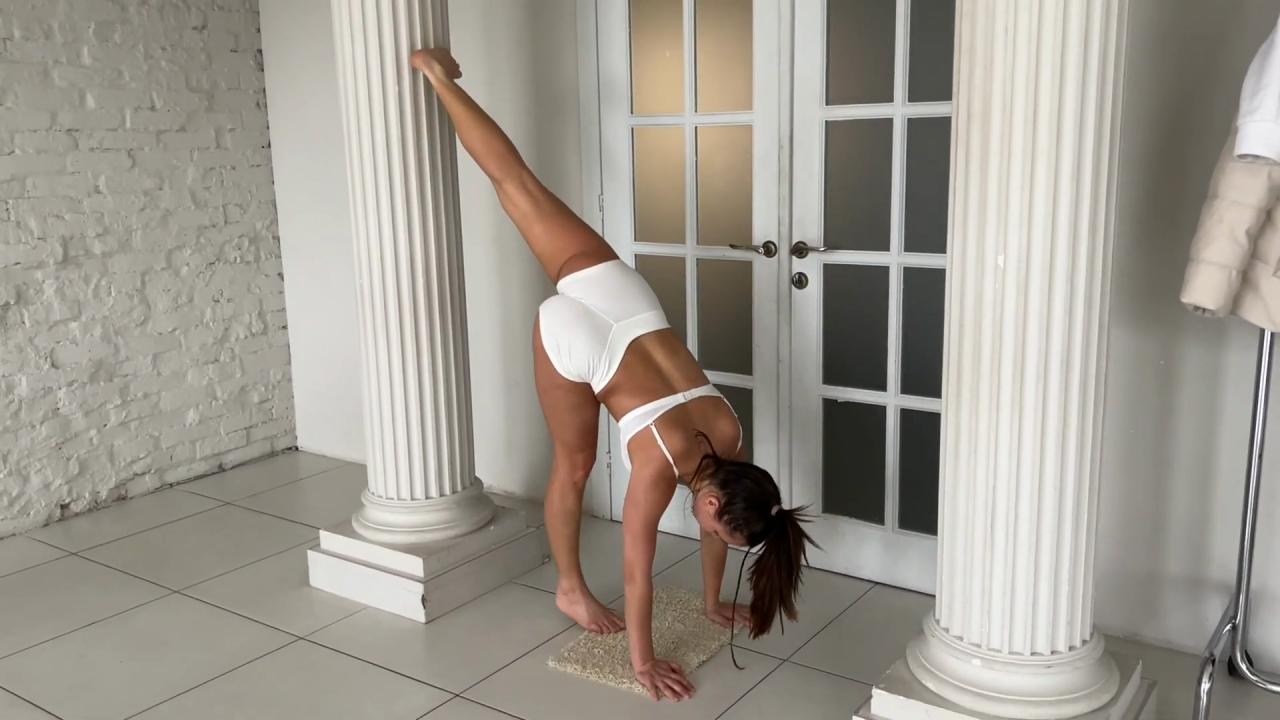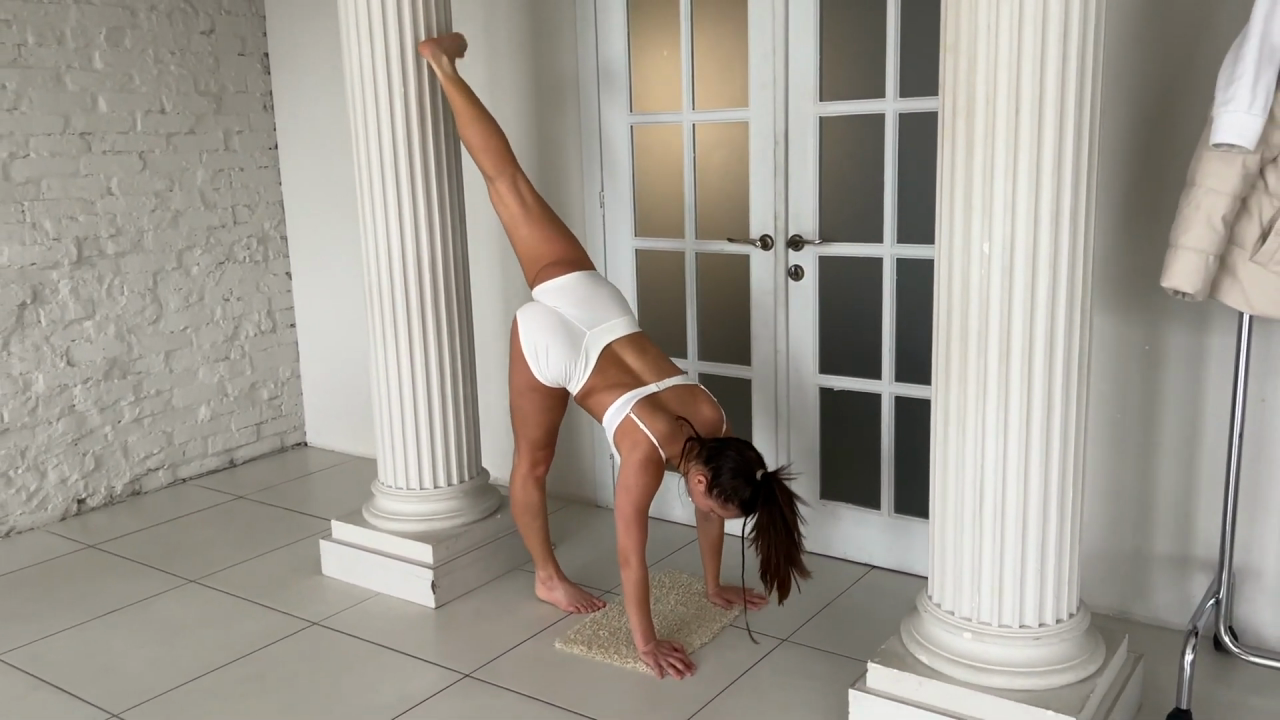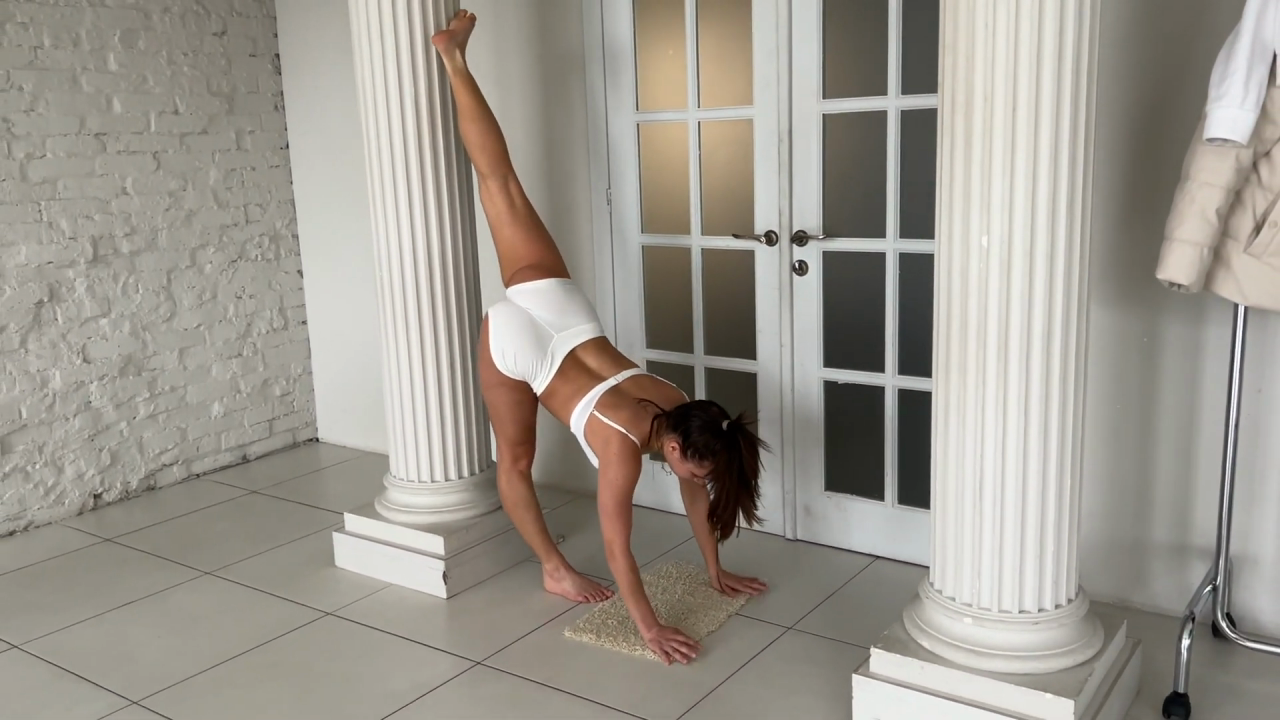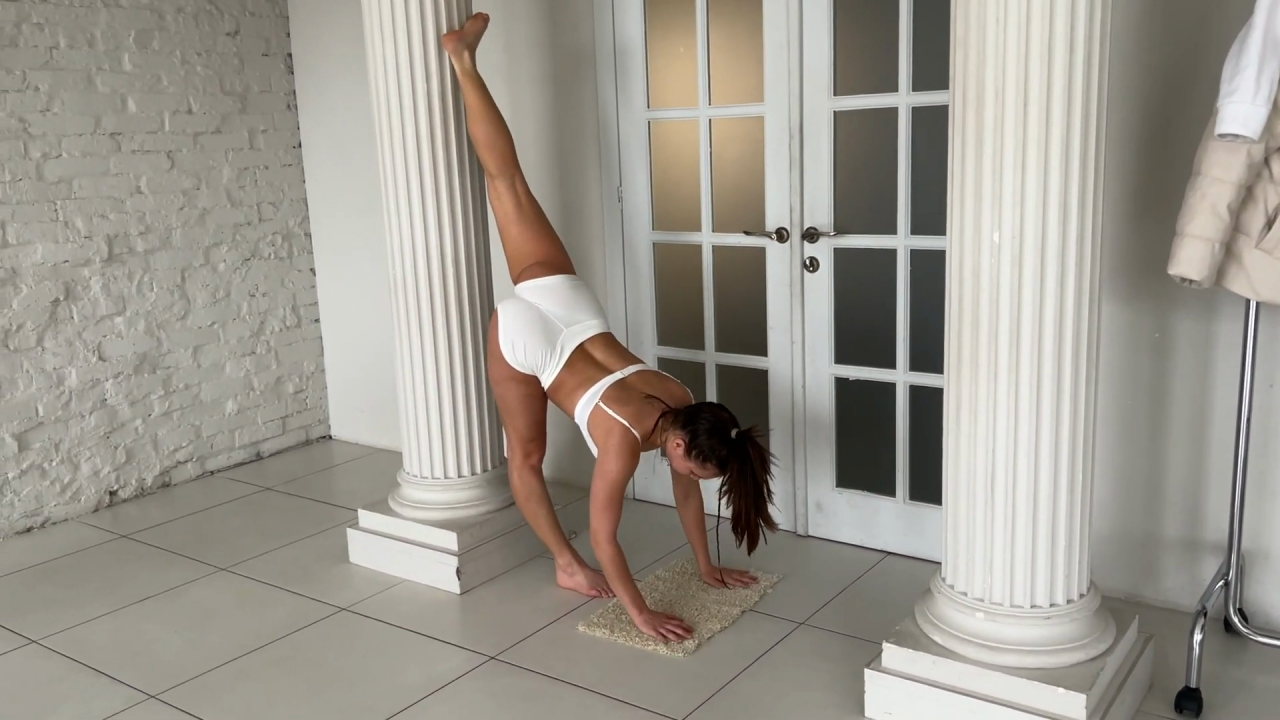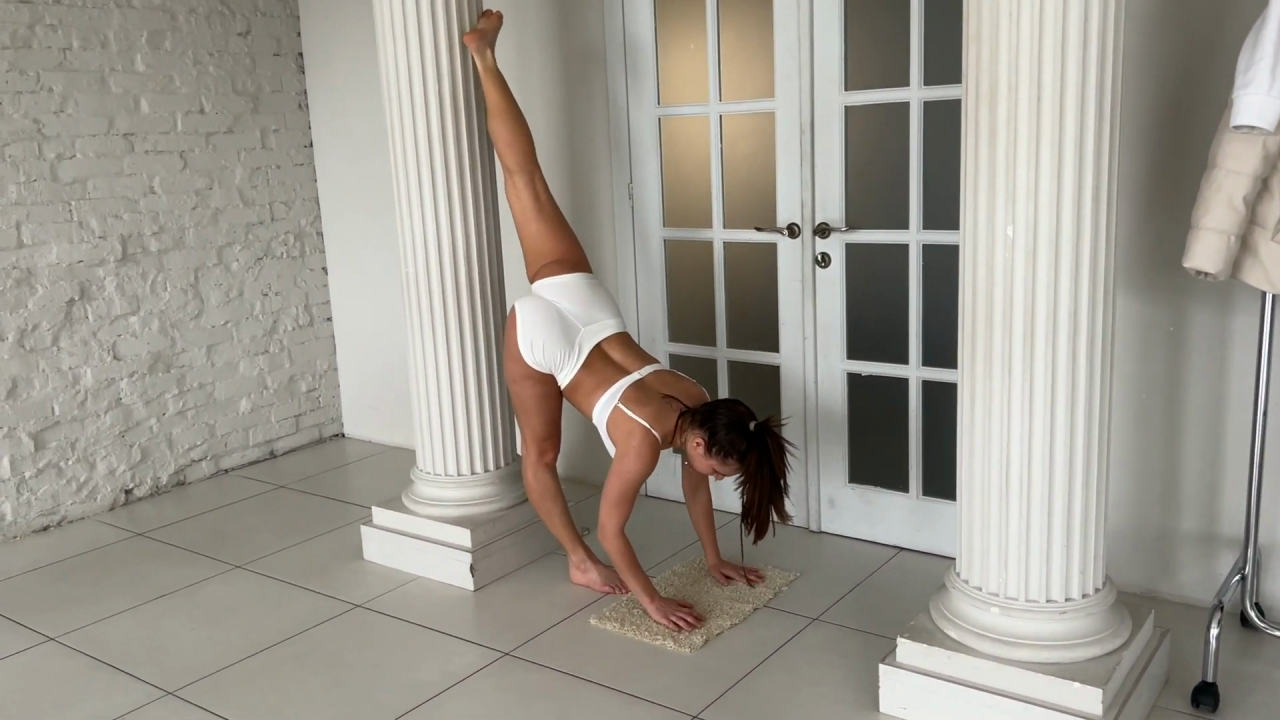
dt=0.5s
person 1, frame 1
left shoulder: (728, 442)
right shoulder: (660, 467)
left elbow: (714, 528)
right elbow: (637, 574)
left wrist: (714, 602)
right wrist: (644, 663)
left hip: (613, 292)
right hip: (576, 334)
left knee: (518, 183)
right knee: (573, 468)
left ankle: (440, 75)
person 1, frame 2
left shoulder: (711, 428)
right shoulder: (648, 454)
left elbow: (707, 515)
right elbow: (630, 558)
left wrist: (715, 586)
right wrist: (646, 645)
left hip: (586, 297)
right hip: (552, 338)
left knee: (510, 180)
right knee: (532, 463)
left ankle: (448, 67)
person 1, frame 3
left shoulder: (679, 413)
right shoulder: (624, 446)
left elbow: (696, 498)
right elbow: (618, 547)
left wrist: (717, 572)
right wrist: (650, 629)
left hip: (554, 303)
right hip: (516, 337)
left knee: (502, 184)
right knee: (516, 461)
left ankle: (455, 58)
person 1, frame 4
left shoulder: (684, 411)
right shoulder: (624, 439)
left elbow: (686, 492)
right elbow: (604, 535)
left wrist: (706, 567)
right wrist: (641, 614)
left hip: (562, 300)
right hip: (524, 332)
left knee: (508, 180)
right knee: (526, 456)
left ankle: (466, 58)
person 1, frame 5
left shoulder: (701, 409)
right shoulder: (645, 440)
left elbow: (694, 487)
right elbow: (612, 527)
left wrist: (716, 561)
right wrist: (653, 602)
left hip: (577, 299)
right hip: (542, 331)
left knee: (526, 178)
right knee: (540, 454)
left ankle: (485, 53)
